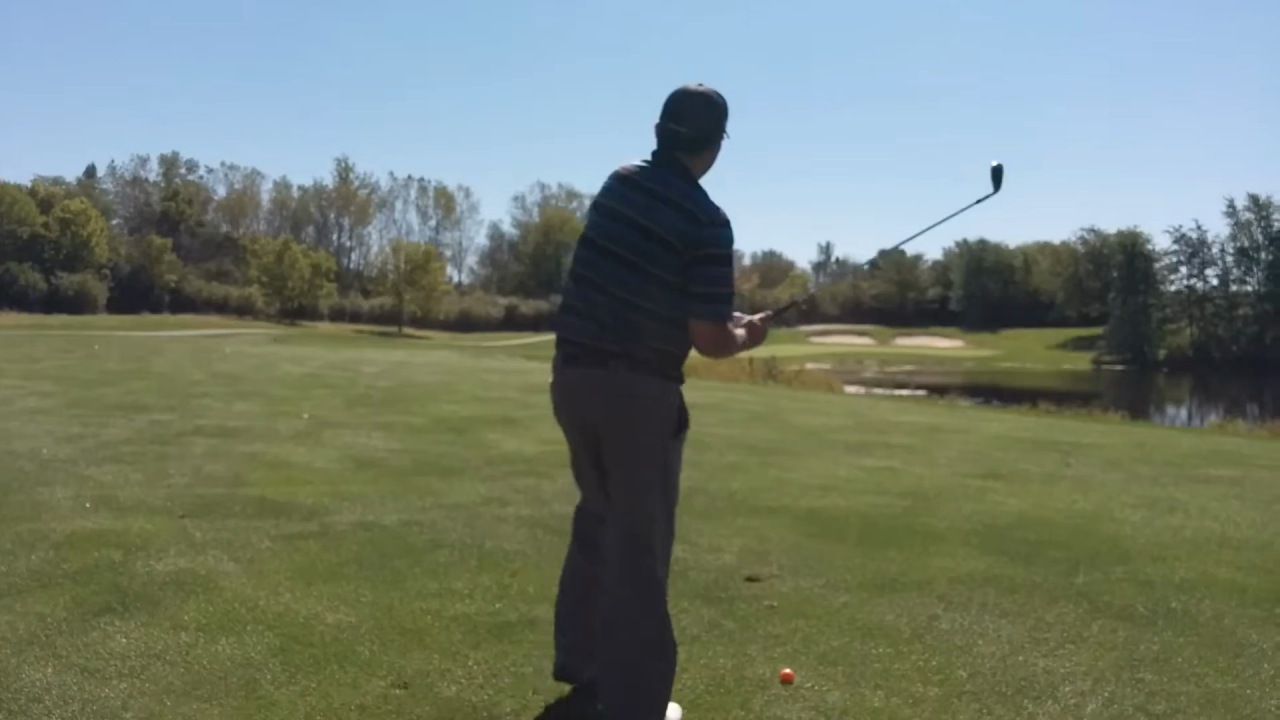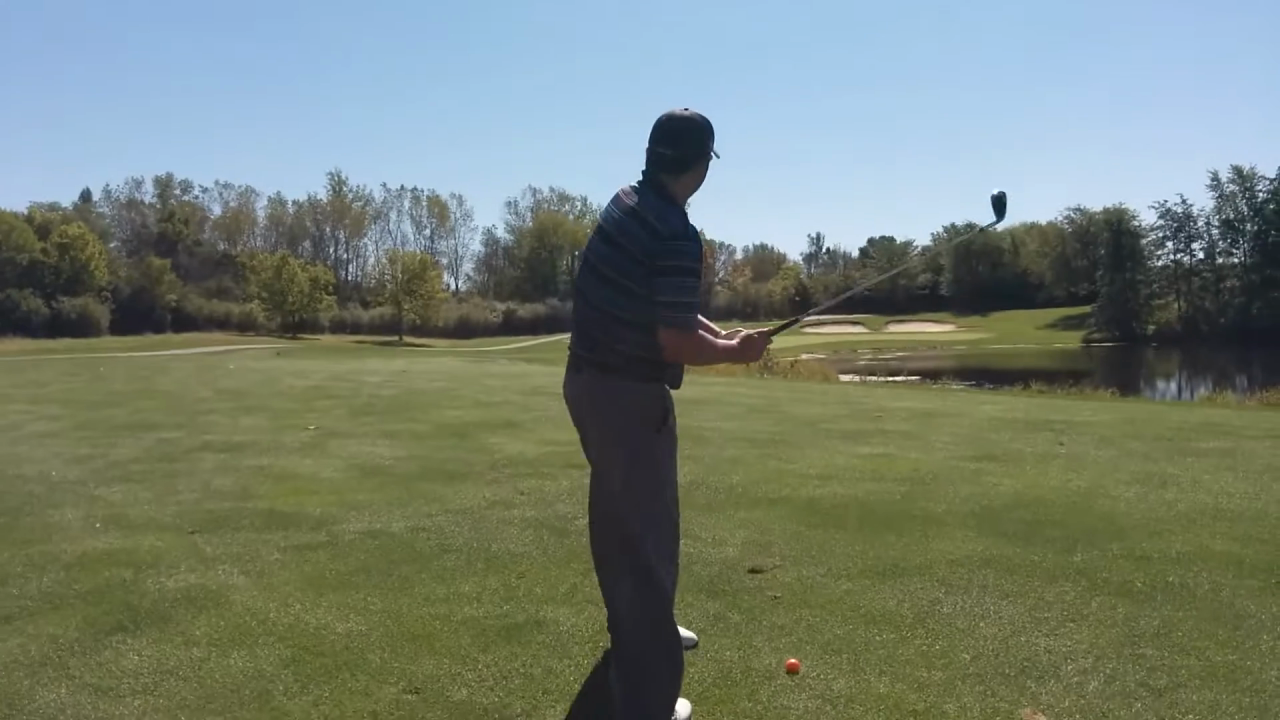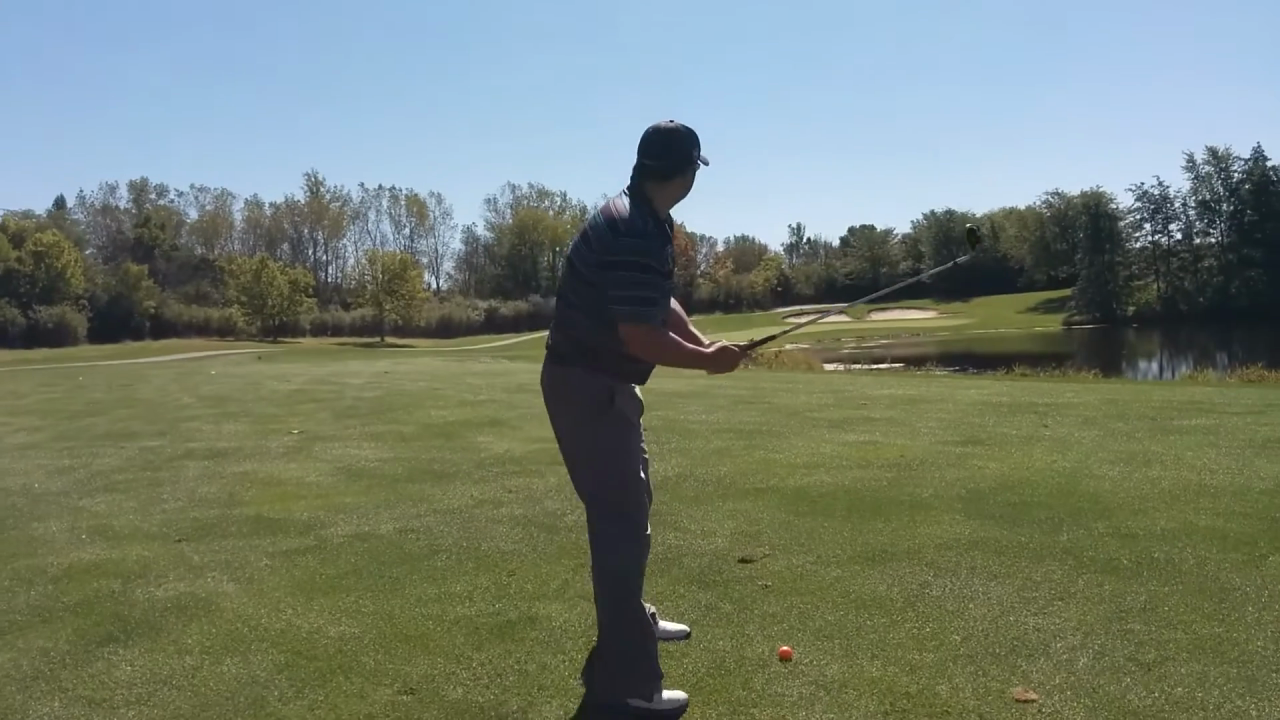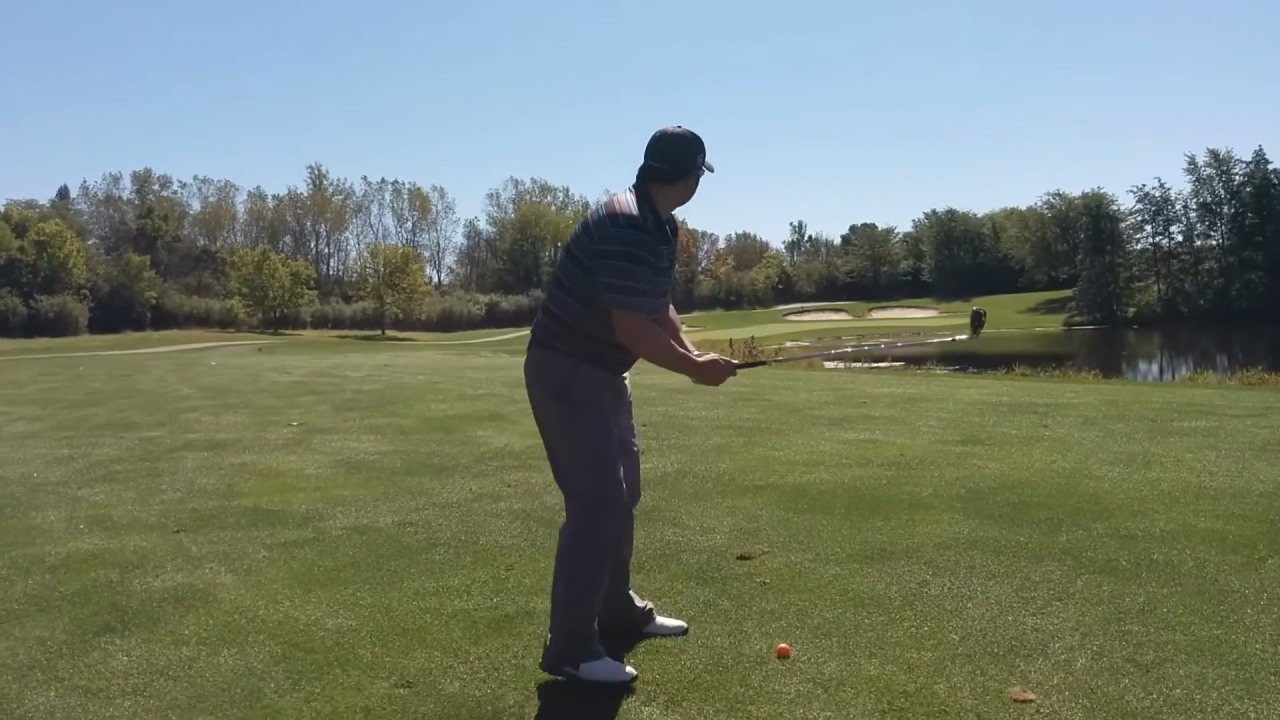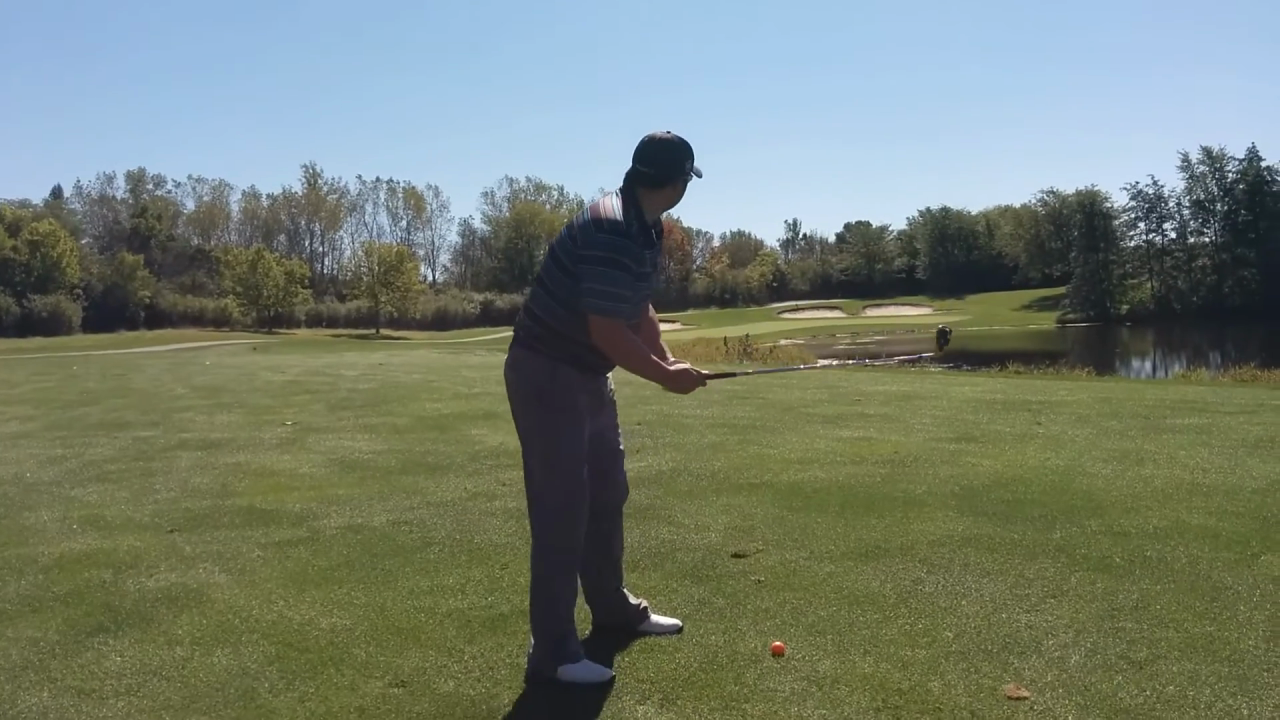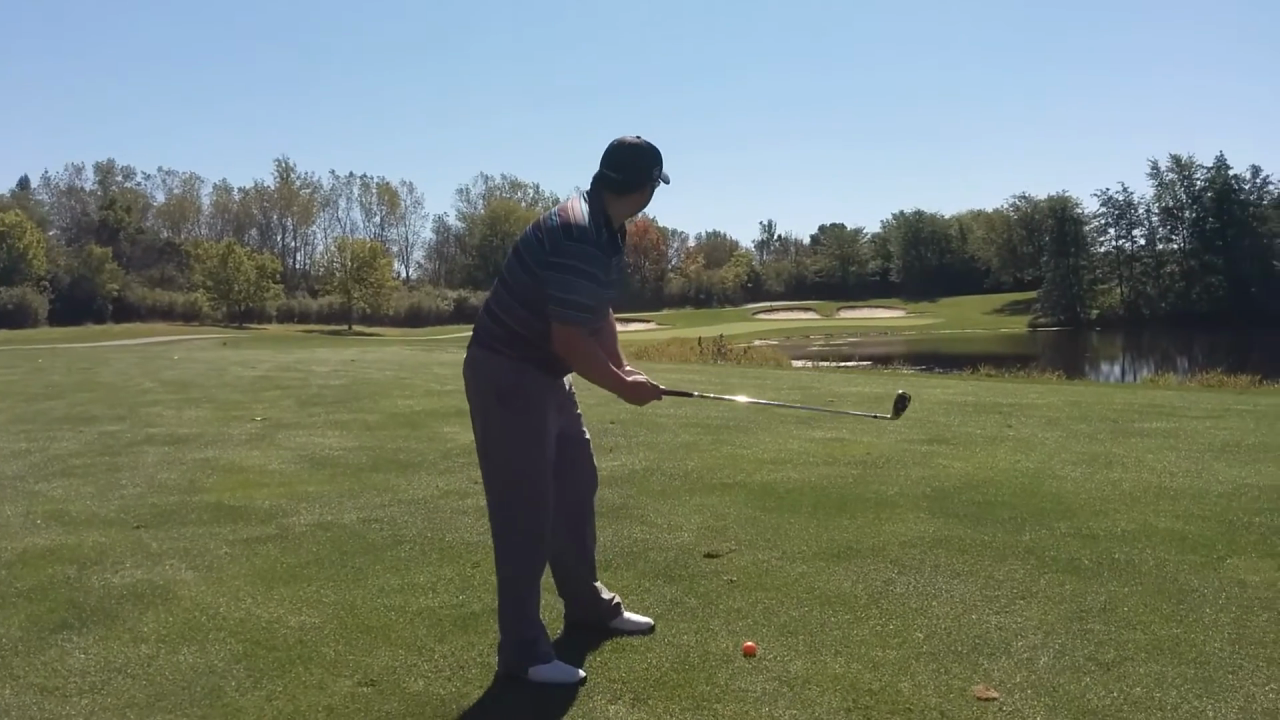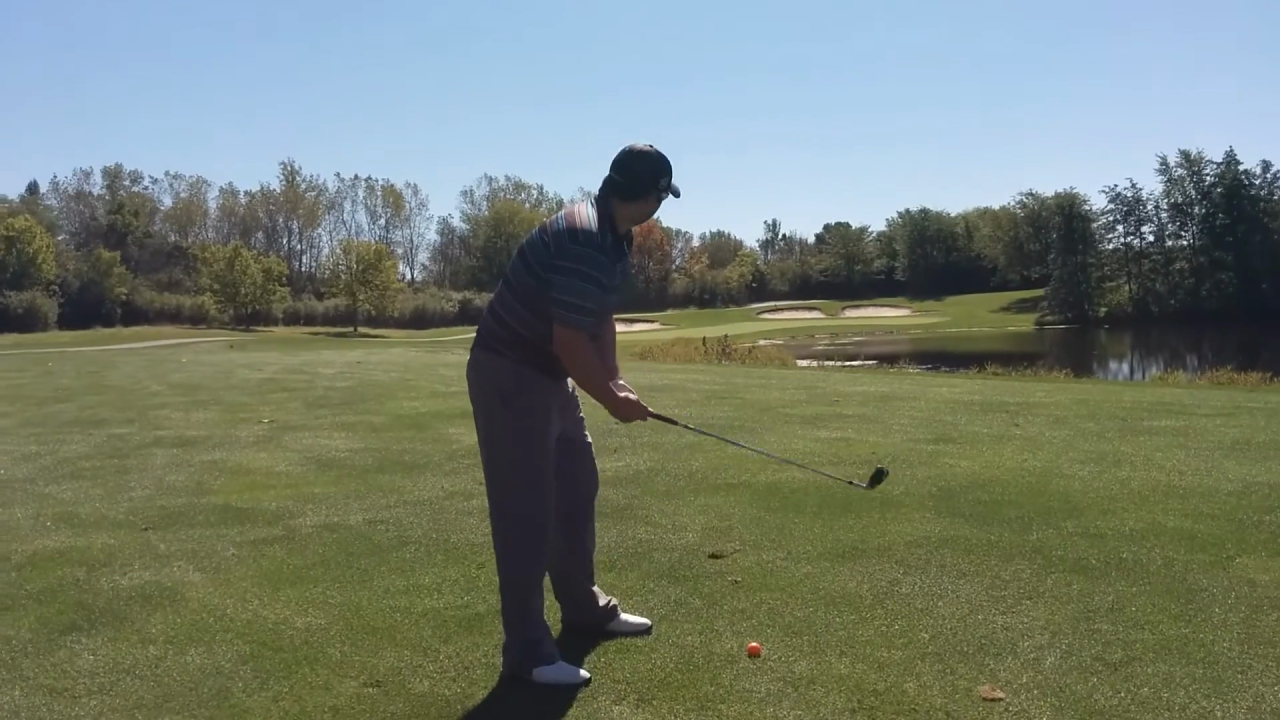
dt=0.2s
person 1, frame 1
left shoulder: (618, 184)
right shoulder: (706, 221)
right elbow: (711, 341)
left wrist: (720, 318)
right wrist: (746, 335)
left hip: (574, 374)
right hip: (641, 392)
left knee: (599, 516)
right knee: (639, 548)
left ankle: (578, 658)
person 1, frame 2
left shoulder: (625, 204)
right shoulder: (675, 233)
right elbow: (677, 344)
left wrist: (716, 330)
right wrist: (738, 349)
left hip: (590, 380)
right hip: (630, 392)
left knee: (619, 515)
right knee: (647, 540)
left ankle: (635, 626)
person 1, frame 3
left shoulder: (633, 217)
right shoulder: (638, 233)
left elbow: (657, 301)
right elbow: (638, 337)
left wrist: (701, 341)
right wrist: (708, 360)
left hip: (597, 379)
right hip: (589, 383)
left knee: (624, 503)
right knee: (621, 518)
left ankle: (628, 621)
person 1, frame 4
left shoulder: (657, 225)
right shoulder: (628, 226)
left elbow: (656, 307)
right elbow: (631, 327)
left wrist: (691, 352)
right wrist: (693, 368)
left hip: (601, 372)
right hip: (566, 371)
left knee: (619, 493)
right knee: (596, 500)
left ankle: (617, 606)
right ankle: (570, 645)
person 1, frame 5
left shoulder: (642, 230)
right shoulder: (611, 232)
left elbow: (638, 309)
right elbow: (608, 332)
left wrist: (666, 359)
right wrist: (664, 376)
left hip: (585, 374)
right hip: (546, 374)
left knee: (607, 491)
right knee: (563, 504)
left ankle: (611, 604)
right ankle: (552, 647)
person 1, frame 6
left shoulder: (606, 233)
right shoulder: (578, 238)
left elbow: (598, 313)
right elbow: (569, 340)
left wrist: (622, 369)
right wrist: (622, 388)
left hip: (543, 373)
right hip: (506, 373)
left knee: (576, 485)
right knee: (525, 506)
left ankle: (586, 601)
right ankle: (521, 647)
person 1, frame 7
left shoulder: (612, 238)
right shoulder: (583, 243)
left elbow: (601, 319)
right elbow: (570, 342)
left wrist: (615, 382)
right wrist: (611, 400)
left hip: (547, 373)
right hip: (509, 374)
left knee: (577, 488)
right knee: (527, 507)
left ankle: (583, 606)
right ankle: (526, 647)
